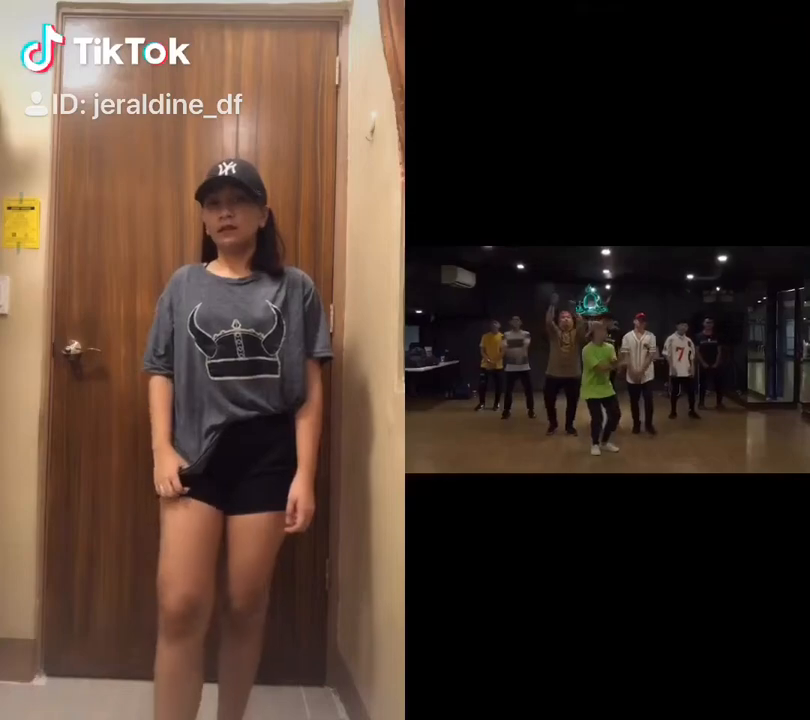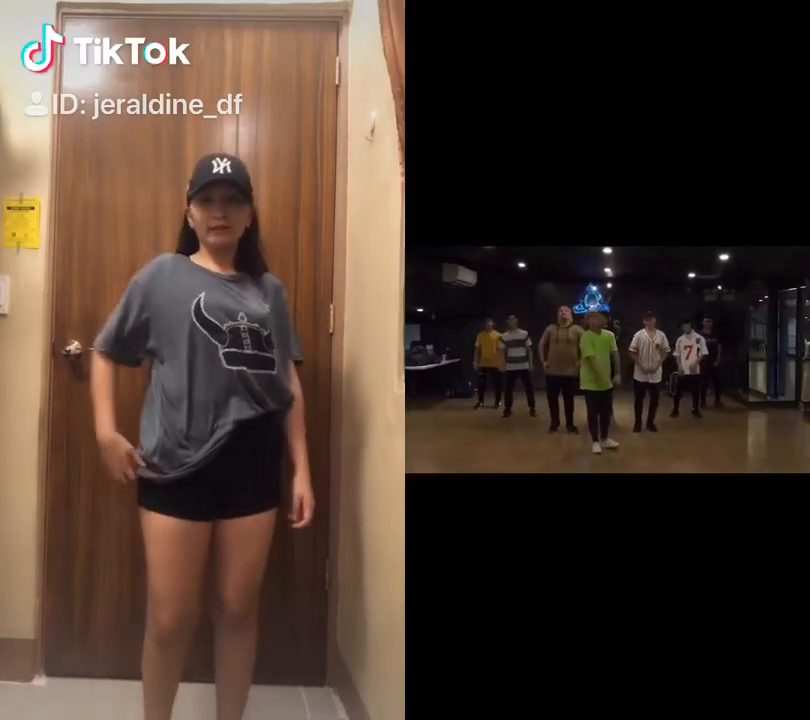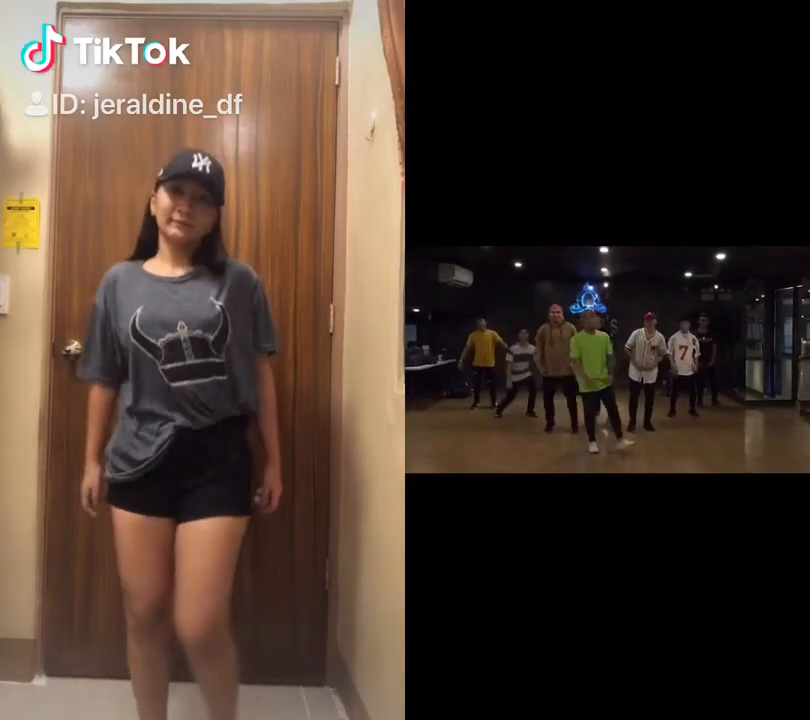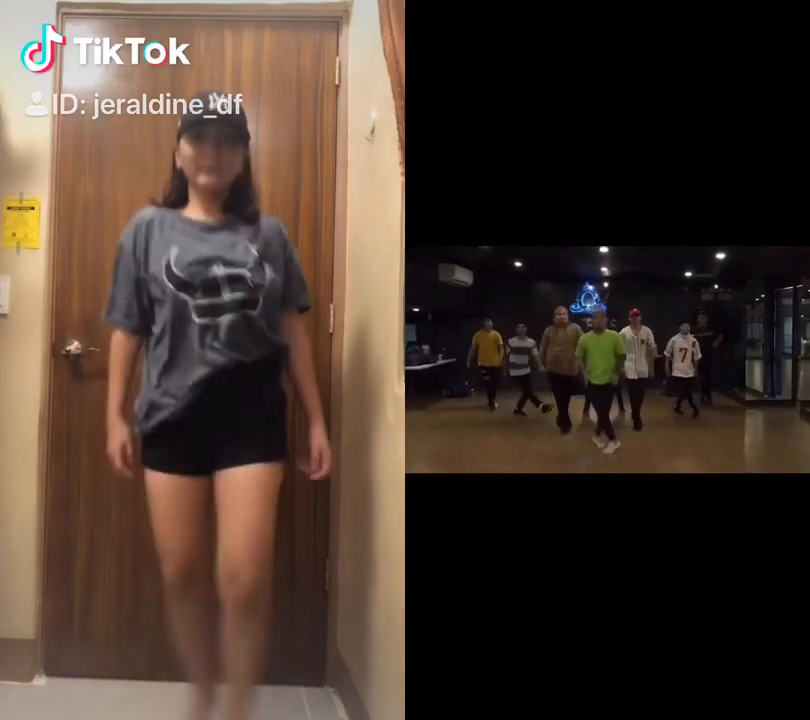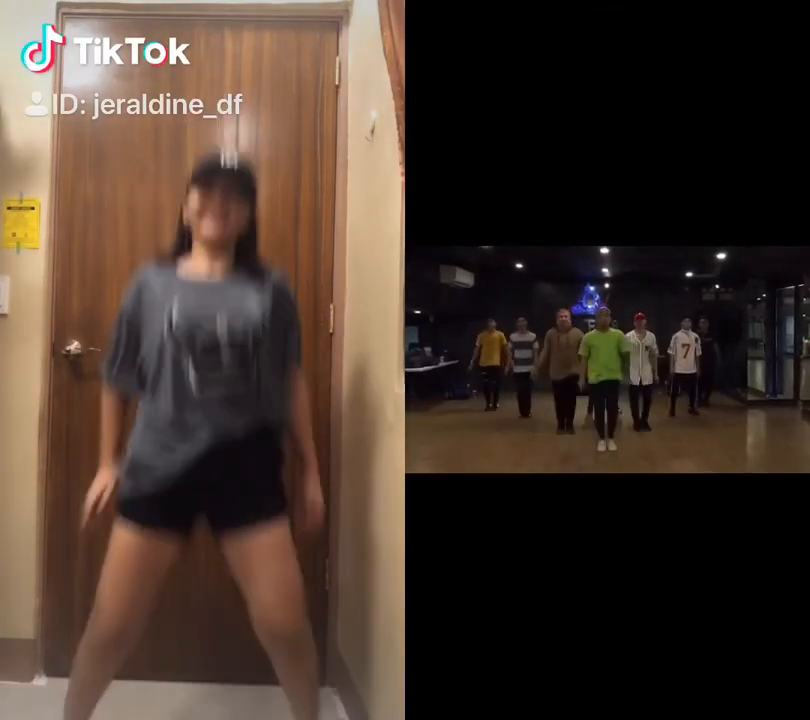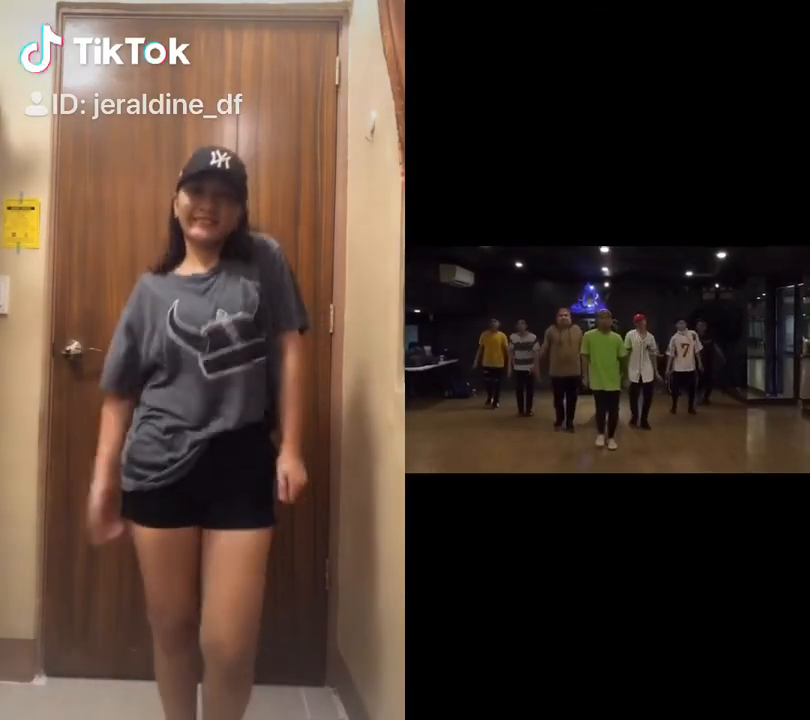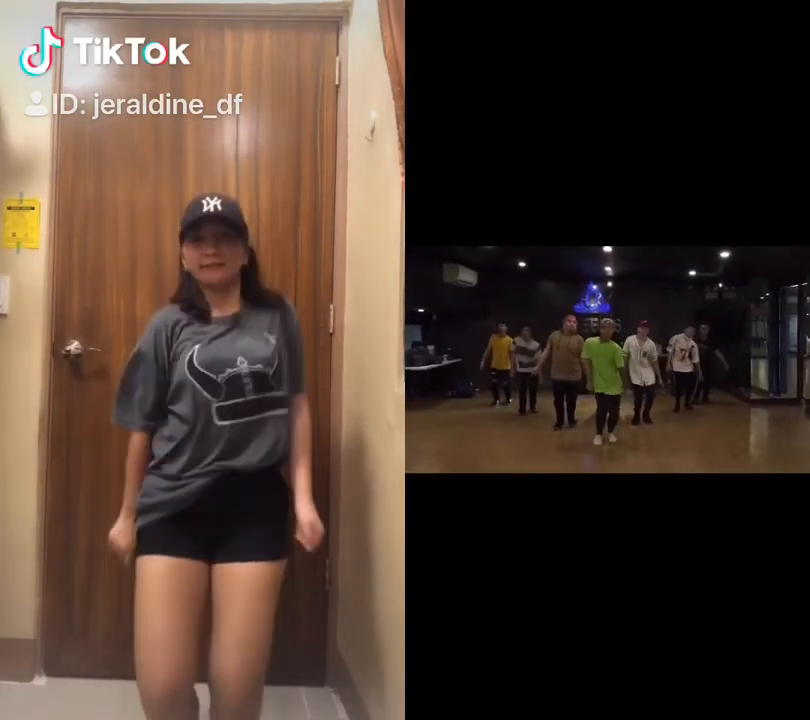
dt=0.7s
person 1, frame 1
left shoulder: (294, 288)
right shoulder: (184, 284)
left elbow: (310, 387)
right elbow: (160, 372)
left wrist: (305, 474)
right wrist: (161, 449)
left hip: (267, 457)
right hip: (195, 454)
left knee: (245, 607)
right knee: (179, 607)
person 1, frame 2
left shoulder: (269, 291)
right shoulder: (165, 274)
left elbow: (289, 385)
right elbow: (107, 354)
left wrist: (302, 471)
right wrist: (106, 431)
left hip: (254, 459)
right hip: (178, 461)
left knee: (238, 609)
right knee: (169, 619)
person 1, frame 3
left shoulder: (238, 282)
right shoulder: (120, 282)
left elbow: (260, 374)
right elbow: (104, 379)
left wrist: (274, 460)
right wrist: (92, 460)
left hip: (217, 460)
right hip: (140, 461)
left knee: (200, 625)
right knee: (144, 614)
person 1, frame 4
left shoulder: (268, 235)
right shoulder: (147, 229)
left elbow: (294, 329)
right elbow: (126, 331)
left wrist: (317, 421)
right wrist: (114, 417)
left hip: (250, 414)
right hip: (173, 413)
left knee: (244, 579)
right knee: (180, 577)
person 1, frame 5
left shoulder: (271, 291)
right shoulder: (151, 285)
left elbow: (292, 383)
right elbow: (120, 380)
left wrist: (311, 473)
right wrist: (107, 463)
left hip: (245, 473)
right hip: (159, 472)
left knee: (286, 628)
right knee: (110, 628)
person 1, frame 6
left shoulder: (264, 262)
right shoulder: (152, 289)
left elbow: (291, 352)
right elbow: (119, 388)
left wrist: (291, 449)
right wrist: (103, 480)
left hip: (242, 468)
right hip: (159, 471)
left knee: (230, 644)
right knee: (172, 627)
person 1, frame 7
left shoulder: (277, 318)
right shoulder: (169, 326)
left elbow: (297, 407)
right elbow: (141, 427)
left wrist: (304, 499)
right wrist: (127, 514)
left hip: (254, 506)
right hip: (174, 506)
